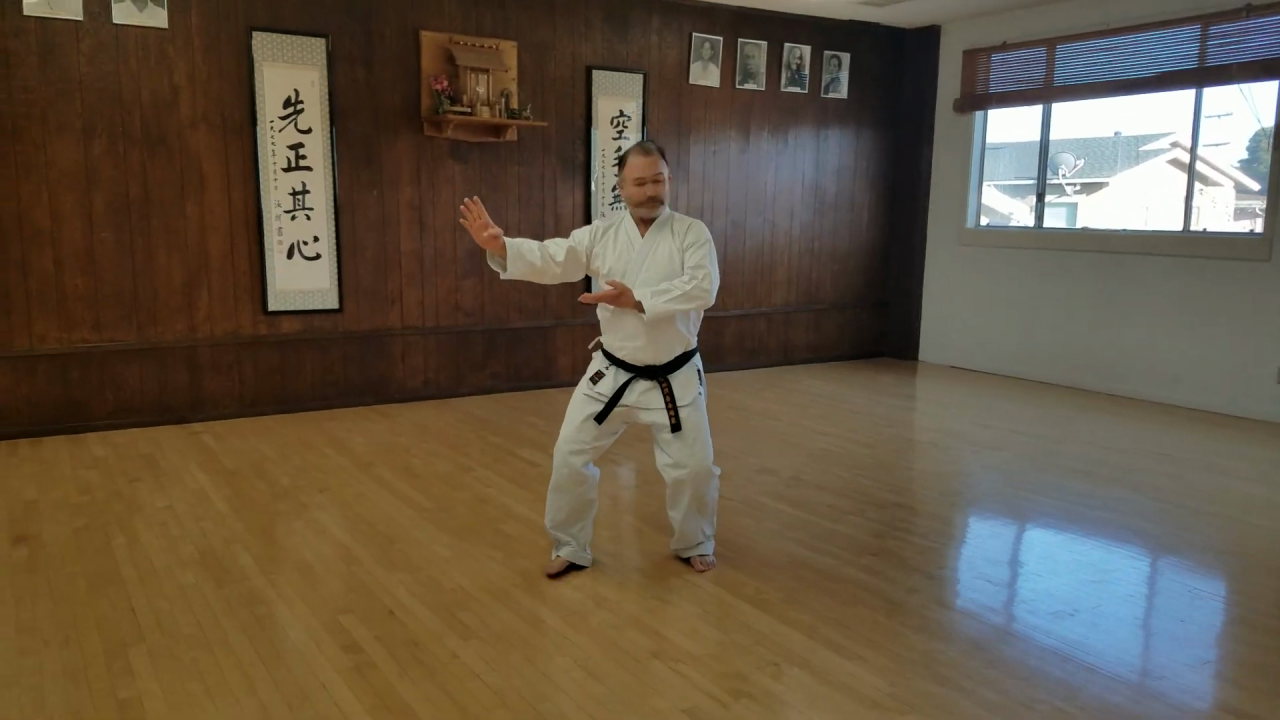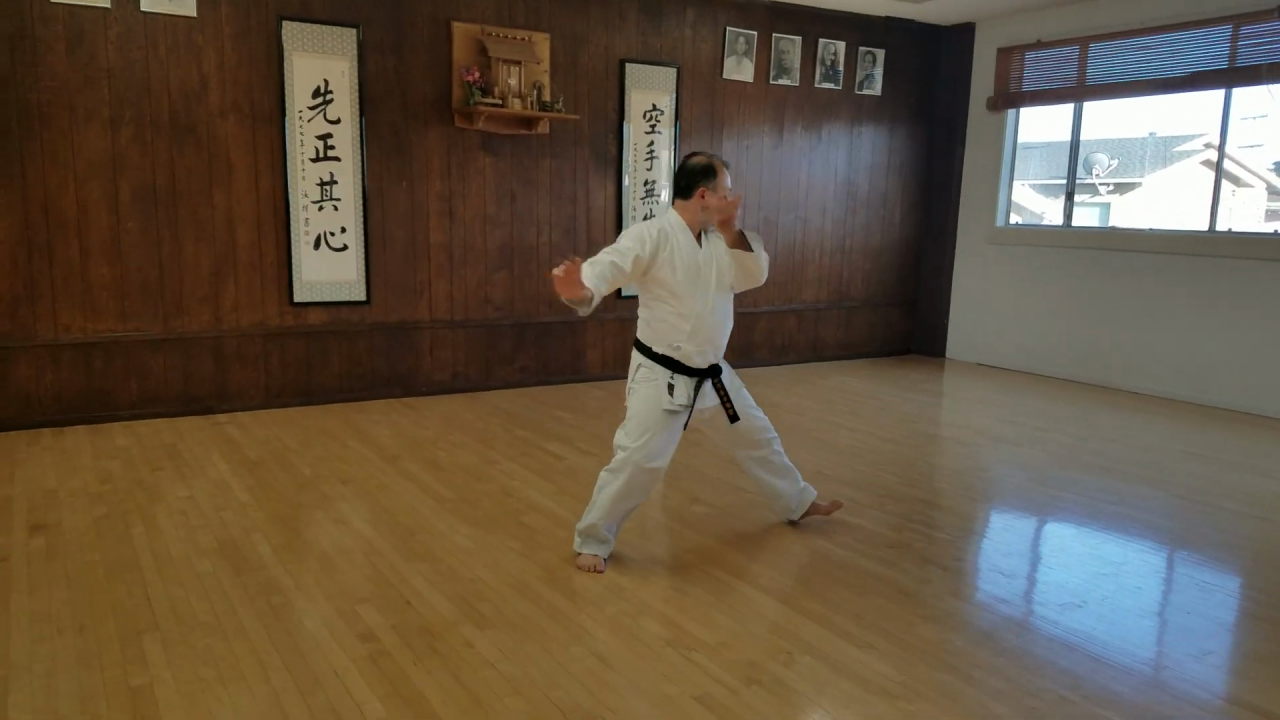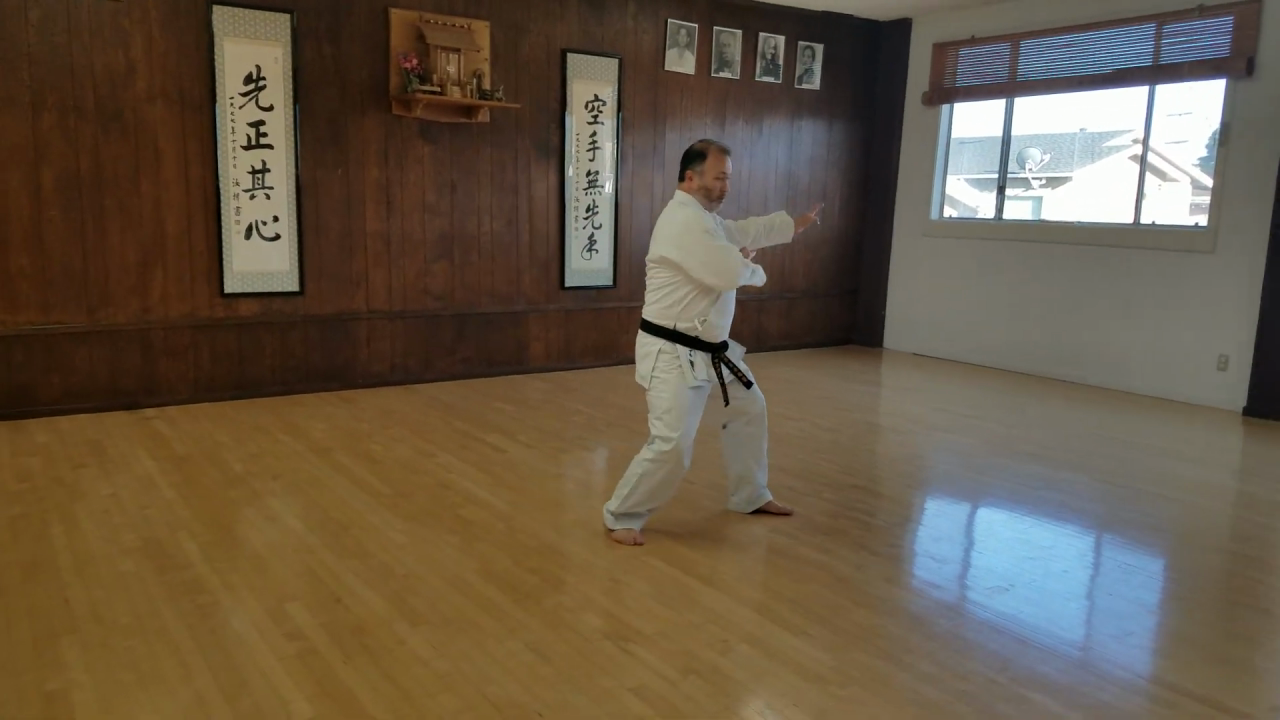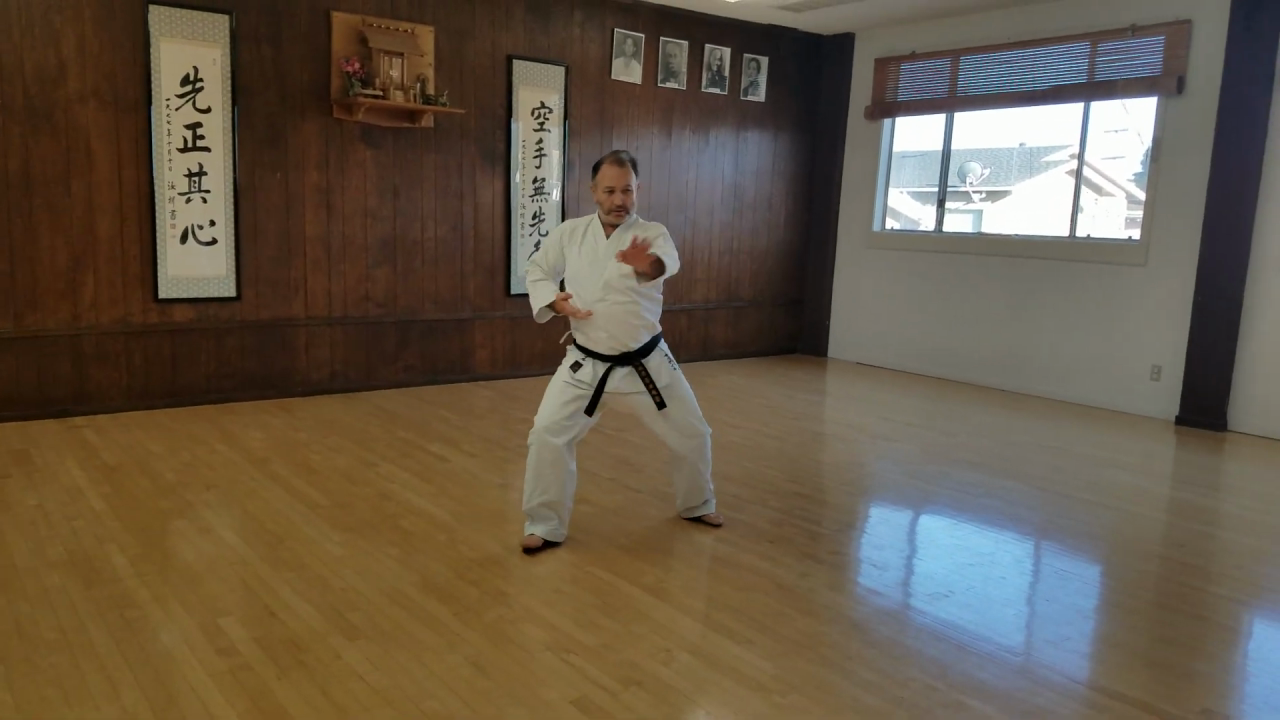
dt=0.5s
person 1, frame 1
left shoulder: (693, 232)
right shoulder: (602, 235)
left elbow: (701, 289)
right elbow: (549, 260)
left wrist: (634, 300)
right wrist: (497, 244)
left hip: (674, 377)
right hip: (613, 374)
left knee: (693, 466)
right knee: (571, 455)
left ankle: (694, 544)
right ankle: (568, 547)
person 1, frame 2
left shoulder: (723, 237)
right shoulder: (650, 236)
left elbow: (753, 275)
right elbow: (609, 265)
left wrist: (732, 234)
right wrist: (580, 288)
left hip: (712, 371)
right hip: (664, 375)
left knee: (755, 434)
right knee: (638, 460)
left ankle: (796, 502)
right ankle: (592, 541)
person 1, frame 3
left shoulder: (707, 220)
right shoulder: (685, 221)
left elbow: (741, 234)
right elbow: (729, 267)
left wrist: (795, 225)
right wrist: (747, 266)
left hip: (709, 348)
right hip: (670, 351)
left knee: (748, 408)
right knee: (673, 443)
left ankle: (749, 496)
right ankle: (624, 516)
person 1, frame 4
left shoulder: (650, 234)
right shoulder: (569, 233)
left elbow: (666, 260)
right elbow: (536, 272)
left wrist: (647, 264)
right wrist: (553, 301)
left hip: (644, 362)
right hip: (587, 363)
left knee: (691, 435)
right knee: (548, 433)
left ankle: (697, 505)
right ankle: (544, 524)
